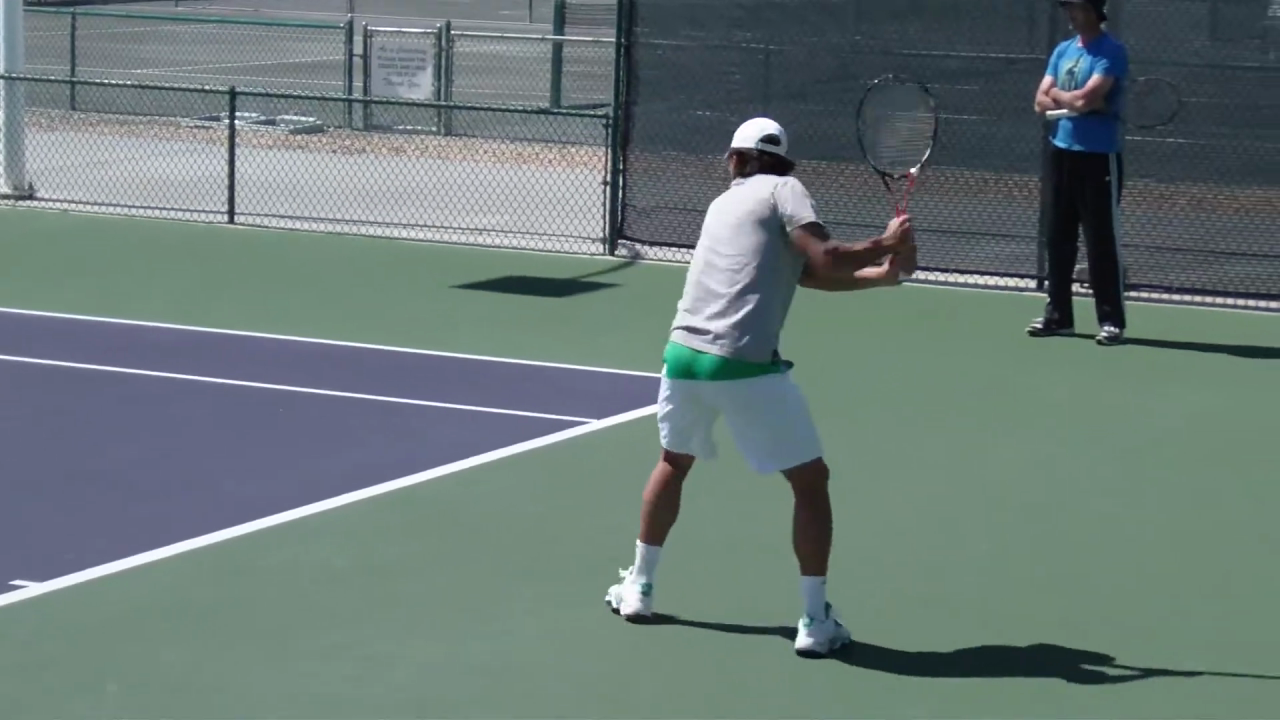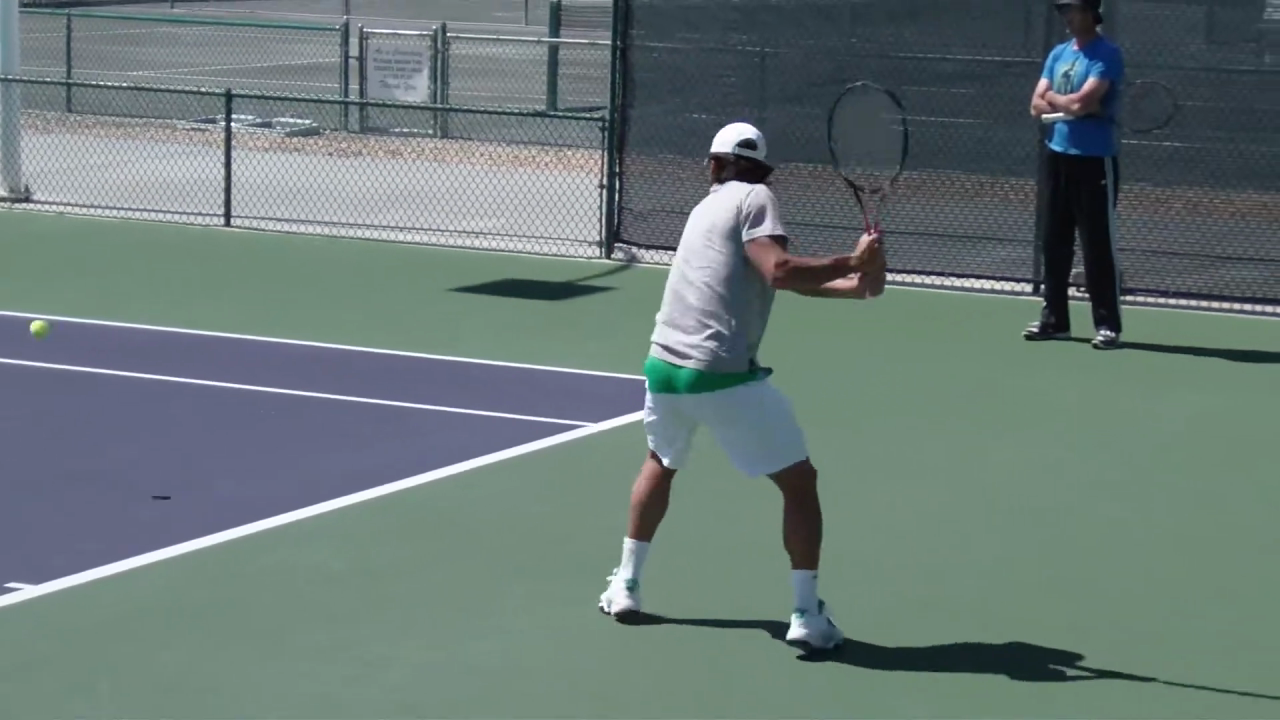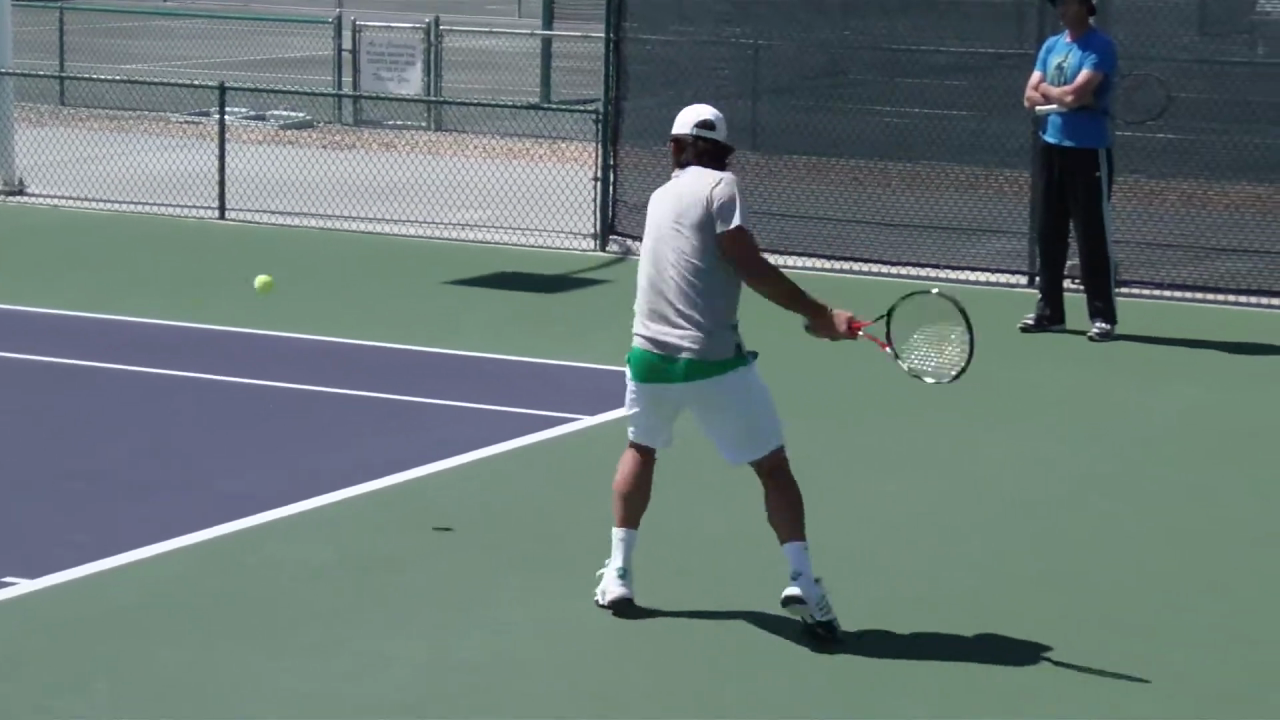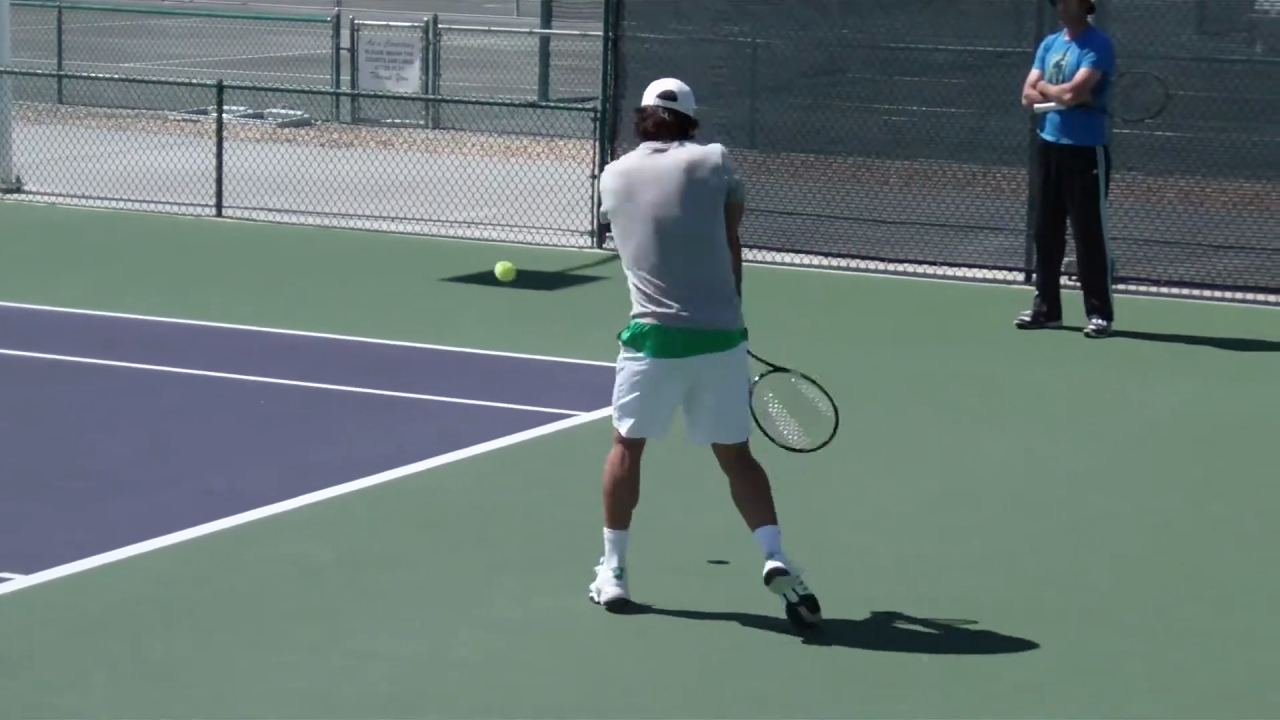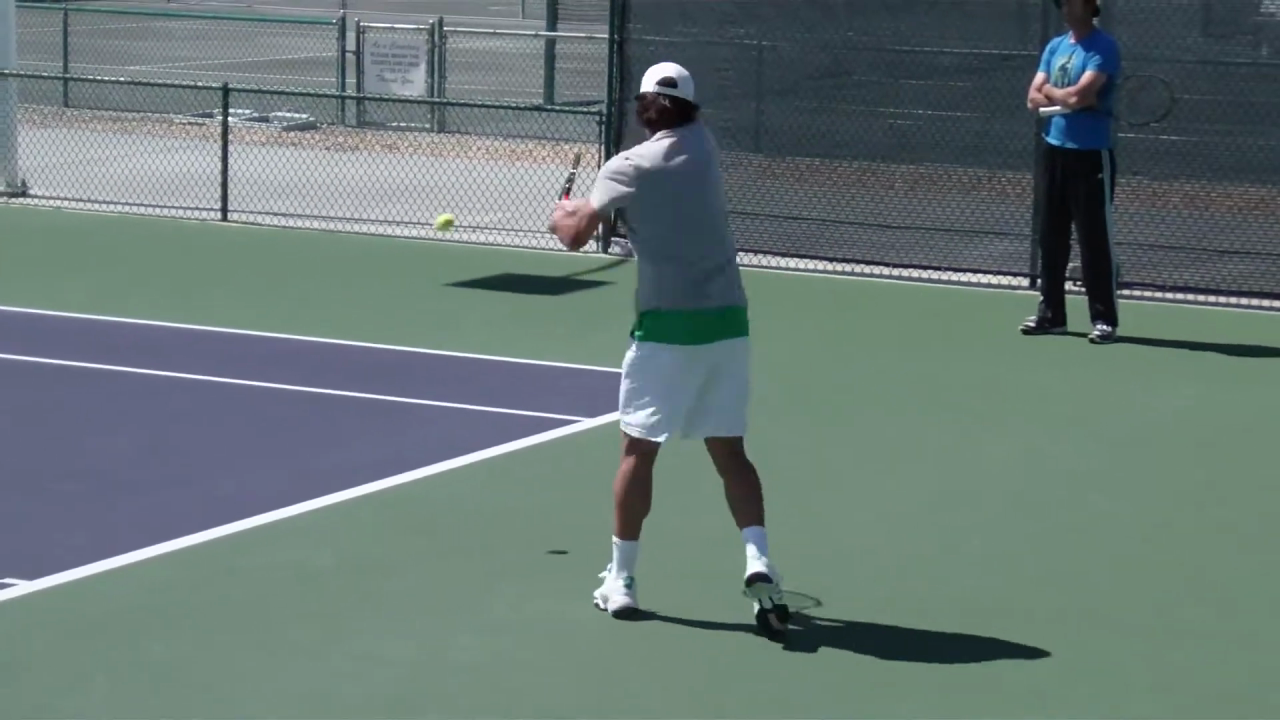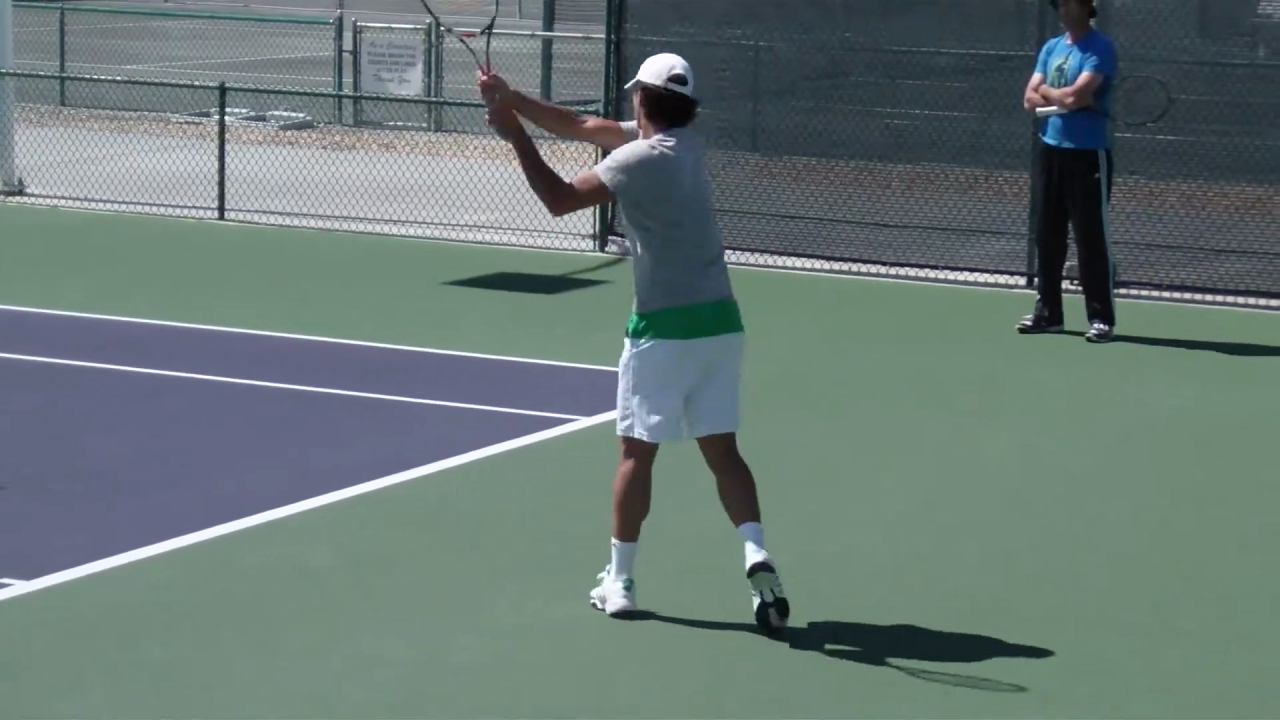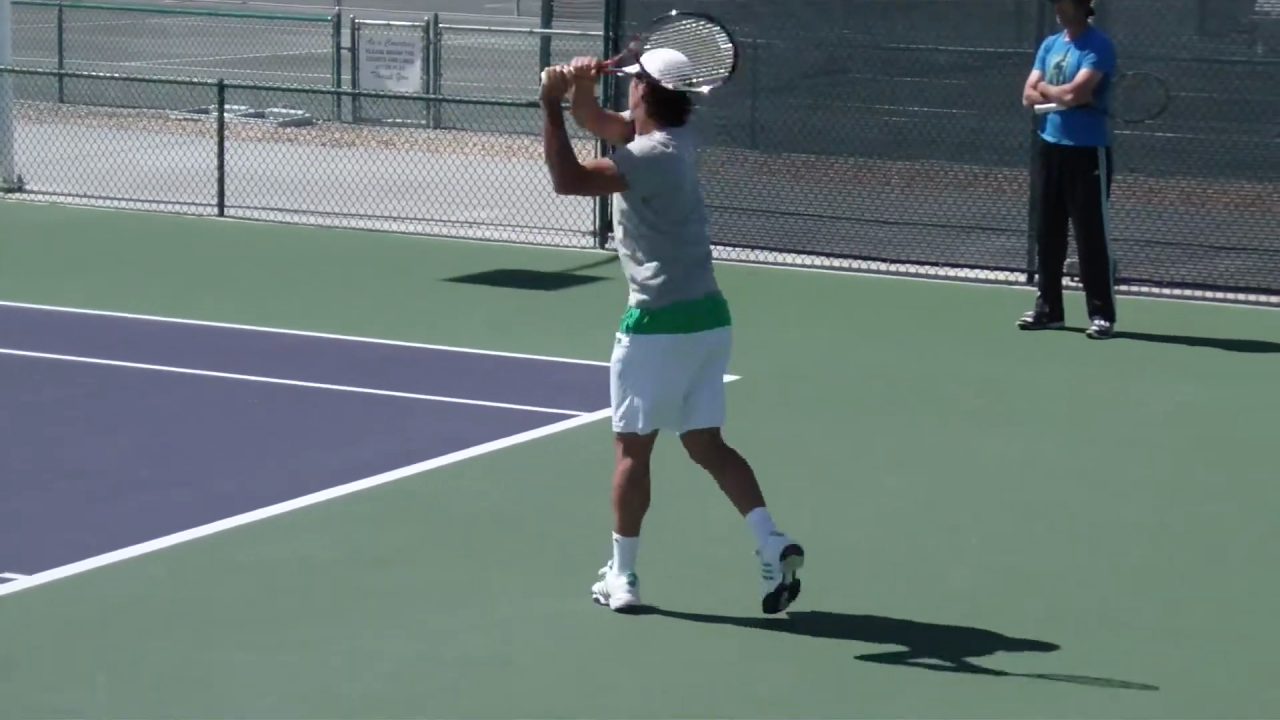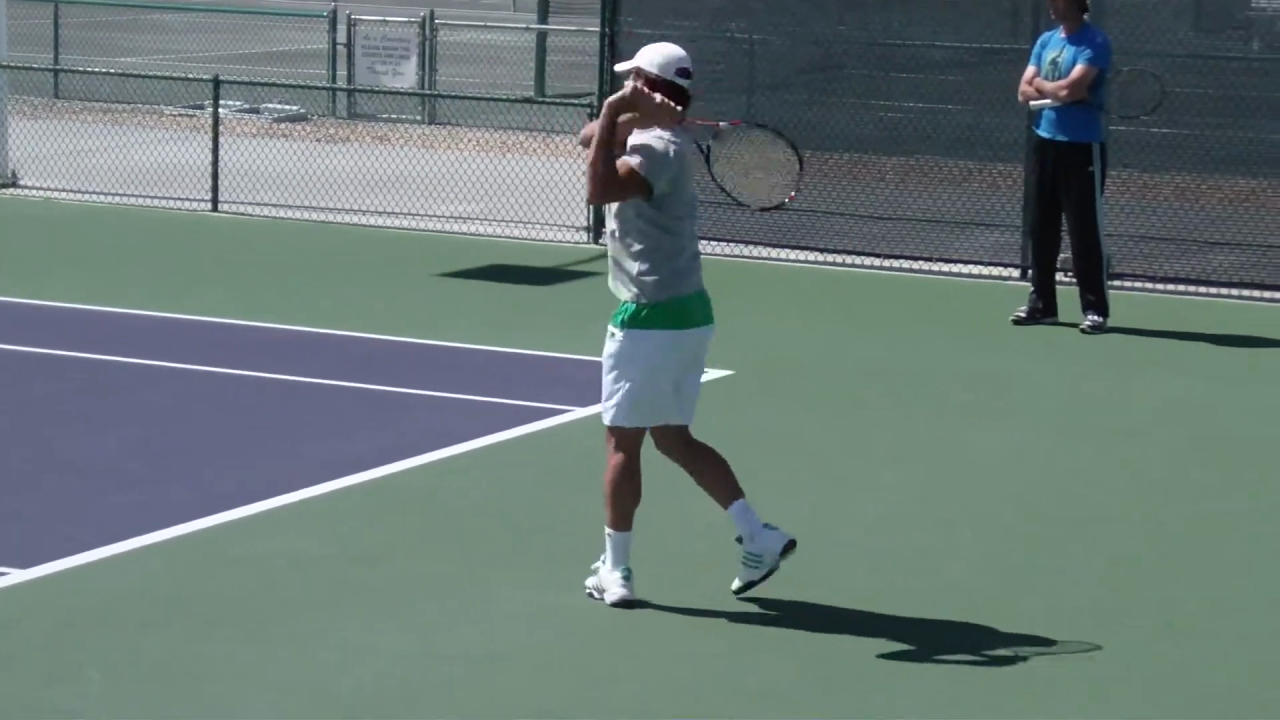
dt=0.1s
person 1, frame 1
left shoulder: (724, 202)
right shoulder: (784, 192)
left elbow: (803, 274)
right elbow: (823, 260)
left wrist: (881, 271)
right wrist: (885, 244)
left hip: (684, 359)
right hip: (746, 367)
left knee: (671, 462)
right knee: (812, 483)
left ankle: (637, 587)
right ankle: (815, 619)
person 1, frame 2
left shoulder: (704, 208)
right shoulder: (755, 200)
left elbow: (763, 279)
right elbow: (779, 272)
left wrist: (852, 285)
right wrist: (852, 261)
left hip: (664, 368)
right hip: (726, 376)
left knee: (659, 464)
right knee: (800, 483)
left ankle: (625, 585)
right ankle: (807, 614)
person 1, frame 3
left shoulder: (660, 196)
right shoulder: (721, 187)
right elbow: (754, 270)
left wrist: (801, 311)
right wrist: (816, 311)
left hip: (651, 359)
right hip: (714, 363)
left knee: (639, 451)
right knee: (774, 467)
left ankle: (617, 575)
right ankle: (803, 585)
person 1, frame 4
left shoulder: (614, 176)
right shoulder: (713, 160)
right elbow: (729, 244)
left hip: (650, 338)
right hip: (718, 337)
left knee: (625, 447)
right knee: (736, 455)
left ankle: (611, 573)
right ankle: (777, 560)
person 1, frame 5
left shoulder: (634, 167)
right shoulder: (699, 145)
left elbow: (574, 233)
left wrist: (561, 217)
right wrist: (585, 208)
left hip: (671, 331)
right hip: (730, 324)
left knee: (638, 452)
right knee: (730, 453)
left ankle: (621, 582)
right ankle: (758, 560)
person 1, frame 6
left shoulder: (639, 159)
right shoulder: (686, 140)
left elbow: (560, 199)
right elbow: (585, 126)
left wrist: (511, 131)
right wrist: (514, 98)
left hip: (663, 327)
right hip: (721, 320)
left knee: (637, 452)
right knee: (722, 451)
left ankle: (620, 583)
right ankle: (757, 553)
person 1, frame 7
left shoulder: (651, 153)
right shoulder: (665, 136)
left elbow: (567, 181)
right elbow: (593, 118)
left wrist: (550, 103)
right wrist: (579, 81)
left hip: (660, 320)
right hip: (708, 315)
left knee: (633, 447)
right knee: (708, 443)
left ankle: (621, 577)
right ankle: (770, 540)
person 1, frame 8
left shoulder: (660, 147)
right shoulder: (640, 126)
left elbow: (600, 191)
right elbow: (593, 138)
left wrist: (612, 117)
right wrist: (616, 118)
left hip: (651, 316)
right hip: (687, 311)
left knee: (623, 441)
right knee: (673, 438)
left ankle: (616, 572)
right ankle: (756, 535)
person 2, frame 1
left shoulder: (1111, 52)
right shoulder: (1062, 50)
left elbow: (1084, 99)
right elbow: (1041, 102)
left wrist: (1057, 94)
right wrist: (1073, 101)
left hip: (1098, 158)
right hip: (1061, 153)
left knee: (1102, 242)
right knee: (1058, 238)
left ankle: (1111, 320)
right ankle: (1058, 314)
person 2, frame 2
left shoulder: (1107, 55)
right shoulder: (1057, 53)
left elbow: (1080, 102)
right elbow: (1037, 105)
left wrist: (1053, 97)
right wrist: (1069, 105)
left hip: (1094, 161)
right hip: (1057, 156)
left knee: (1098, 245)
right knee: (1054, 241)
left ankle: (1107, 324)
right ankle: (1054, 318)
person 2, frame 3
left shoulder: (1100, 46)
right shoulder: (1050, 46)
left elbow: (1074, 94)
right elbow: (1030, 97)
left wrist: (1046, 88)
right wrist: (1064, 97)
left hip: (1088, 153)
right hip: (1050, 149)
left knee: (1093, 238)
right knee: (1048, 234)
left ankle: (1103, 315)
right ankle: (1049, 310)
person 2, frame 4
left shoulder: (1099, 45)
right shoulder: (1049, 44)
left elbow: (1073, 92)
right elbow: (1028, 95)
left wrist: (1044, 86)
right wrist: (1061, 95)
left hip: (1085, 150)
right hip: (1049, 146)
left knee: (1090, 235)
right knee: (1045, 231)
left ankle: (1100, 312)
right ankle: (1046, 307)
person 2, frame 5
left shoulder: (1104, 47)
right shoulder: (1054, 47)
left elbow: (1077, 95)
right elbow: (1034, 99)
left wrist: (1050, 90)
right wrist: (1067, 99)
left hip: (1091, 154)
right hip: (1053, 150)
left knee: (1095, 239)
right knee: (1050, 236)
left ankle: (1104, 318)
right ankle: (1051, 312)
person 2, frame 6
left shoulder: (1101, 48)
right shoulder: (1051, 48)
left elbow: (1074, 95)
right elbow: (1030, 99)
left wrist: (1046, 90)
right wrist: (1064, 99)
left hip: (1087, 154)
right hip: (1050, 150)
left knee: (1092, 239)
right knee: (1047, 235)
left ankle: (1101, 317)
right ankle: (1048, 311)
person 2, frame 7
left shoulder: (1099, 46)
right shoulder: (1049, 44)
left elbow: (1073, 93)
right elbow: (1029, 96)
left wrist: (1045, 87)
right wrist: (1062, 96)
left hip: (1087, 151)
right hip: (1049, 147)
left knee: (1092, 235)
right knee: (1047, 232)
left ankle: (1102, 313)
right ankle: (1048, 308)
person 2, frame 8
left shoulder: (1095, 42)
right shoulder: (1045, 40)
left elbow: (1069, 89)
right elbow: (1024, 91)
left wrist: (1040, 83)
right wrist: (1057, 92)
left hip: (1081, 146)
right hip: (1044, 142)
left knee: (1085, 231)
right knee: (1041, 227)
left ankle: (1095, 308)
right ankle: (1042, 303)
